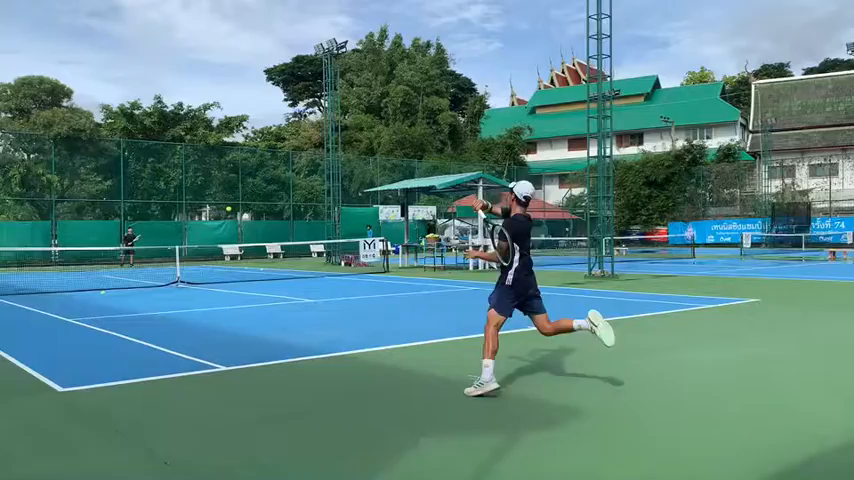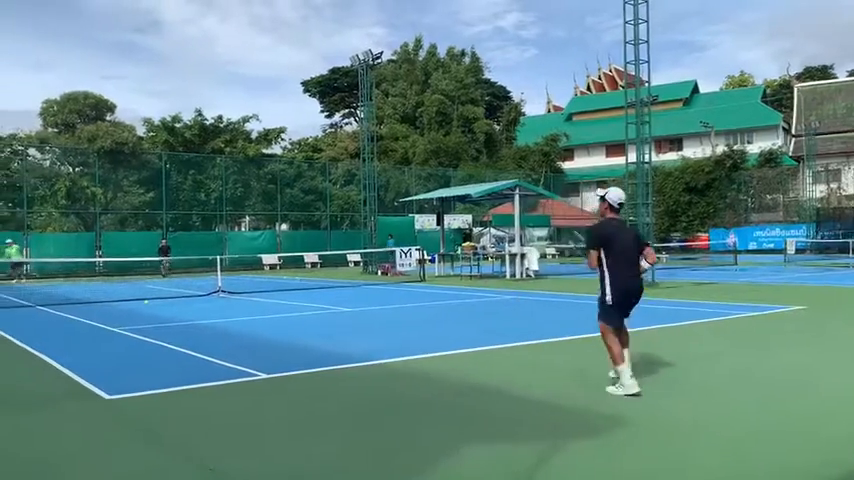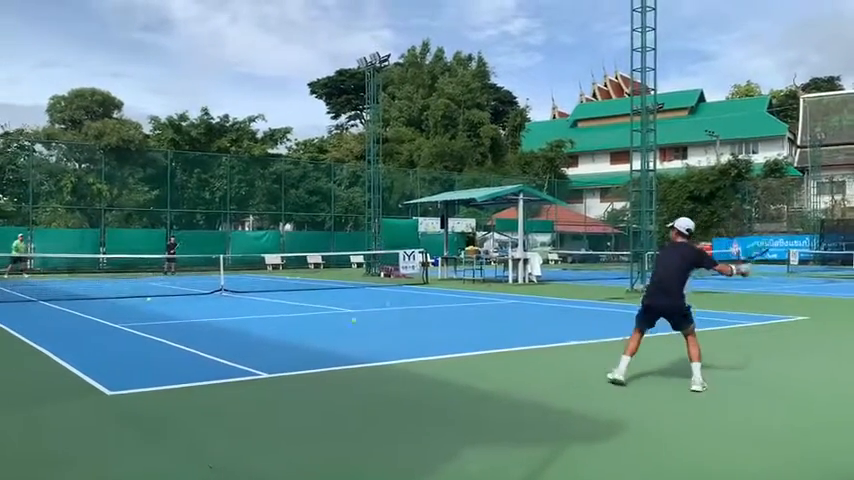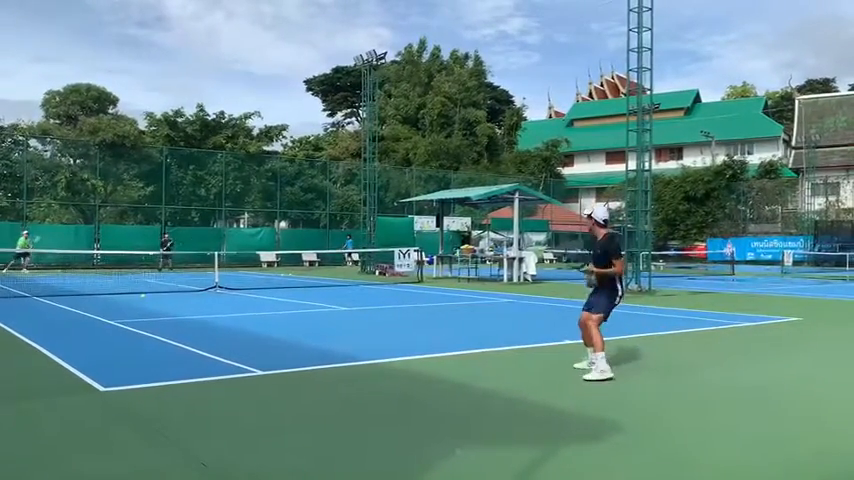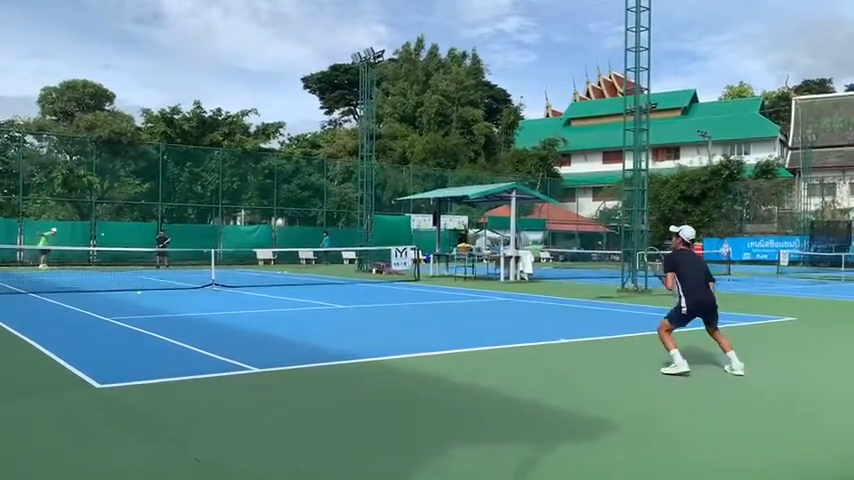
dt=1s
person 1, frame 1
left shoulder: (513, 223)
right shoulder: (525, 218)
left elbow: (499, 257)
right elbow: (500, 211)
left wrist: (476, 254)
right wrist: (486, 206)
left hip: (512, 282)
right hip: (527, 282)
left knee: (491, 326)
right knee: (547, 328)
left ankle: (486, 380)
right ankle: (589, 322)
person 1, frame 2
left shoulder: (597, 229)
right shoulder: (630, 230)
left elbow: (593, 264)
right elbow: (651, 258)
left wrist: (596, 260)
left hip: (614, 288)
right hip: (635, 287)
left knee: (608, 333)
right knee: (618, 322)
left ankle: (627, 382)
right ankle: (624, 367)
person 1, frame 3
left shoulder: (666, 248)
right shoulder: (695, 252)
right elbow: (725, 270)
right wrist: (741, 269)
left hip: (651, 300)
right hip: (675, 303)
left knee: (638, 333)
right knee: (690, 336)
left ankle: (620, 371)
right ankle: (697, 379)
person 1, frame 4
left shoulder: (610, 242)
right shoulder: (598, 242)
left elbow: (620, 270)
left wrist: (596, 272)
right wrist: (594, 273)
left hip: (611, 292)
right hip: (601, 290)
left knee: (591, 322)
right knee: (583, 322)
left ankle: (603, 368)
right ankle: (592, 360)
person 1, frame 5
left shoulder: (671, 258)
right shoulder: (699, 259)
left elbow: (670, 286)
left wrist: (666, 281)
left hip: (689, 303)
right hip: (709, 301)
left knee: (663, 330)
right knee: (714, 331)
left ankle: (679, 364)
right ankle: (736, 364)
